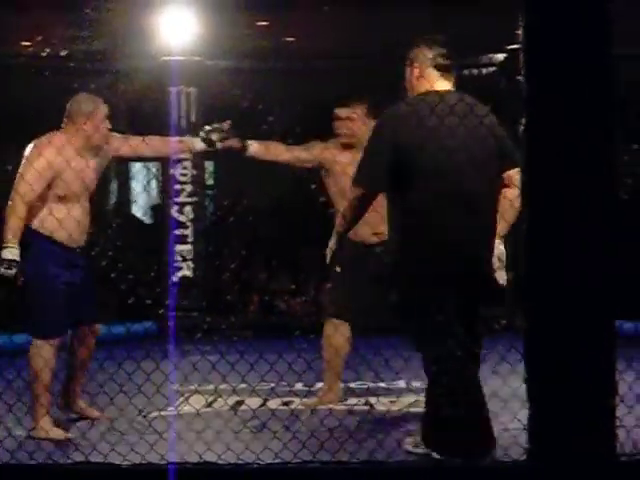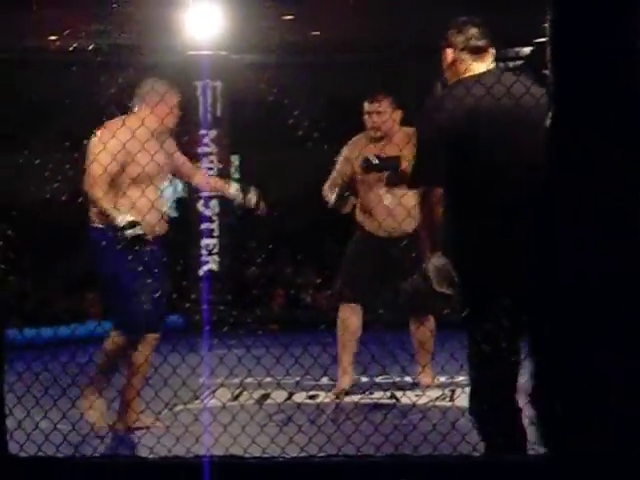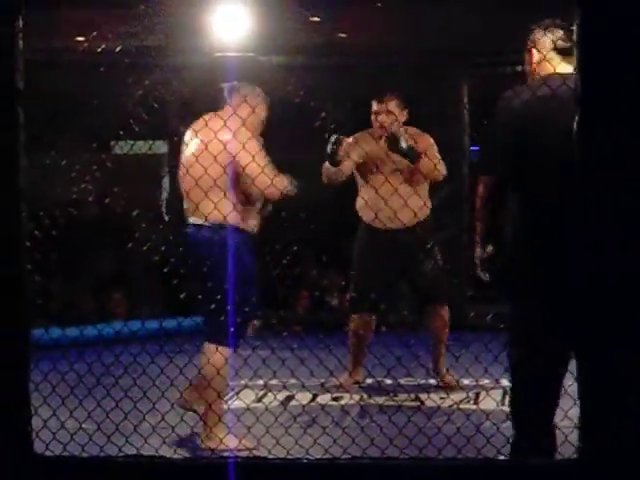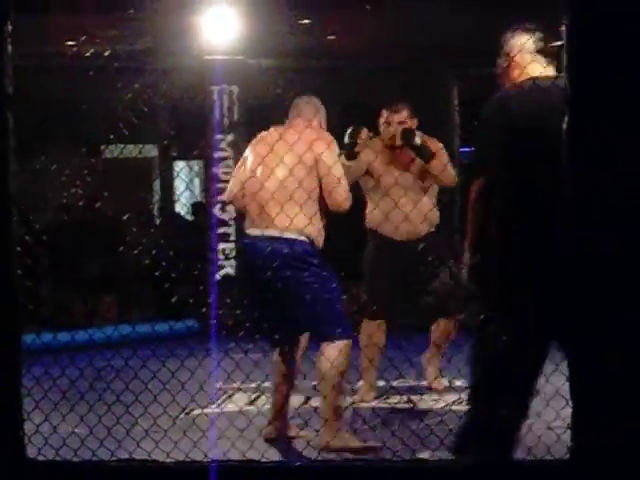
dt=0.5s
person 1, frame 1
left shoulder: (398, 118)
right shoulder: (483, 116)
left elbow: (364, 191)
right elbow: (513, 182)
left wrist: (338, 235)
right wrist: (496, 240)
left hip: (425, 255)
right hip: (474, 253)
left knee: (444, 350)
right knee: (461, 345)
left ankle: (470, 440)
right ankle: (440, 435)
person 1, frame 2
left shoulder: (444, 107)
right shoulder: (533, 92)
left elbow: (431, 189)
left wrist: (434, 250)
left hip: (484, 248)
right hip: (543, 241)
left knee: (494, 353)
left ankle: (505, 446)
person 1, frame 3
left shoulder: (517, 103)
left elbow: (490, 183)
left wrist: (481, 240)
left hip: (536, 252)
left knee: (535, 360)
left ankle: (533, 451)
person 1, frame 4
left shoulder: (509, 105)
left elbow: (484, 184)
left wrist: (472, 248)
left hip: (522, 257)
right hip: (576, 255)
left knee: (501, 365)
left ankle: (478, 452)
person 2, frame 1
left shoulder: (101, 146)
right shoulder: (48, 152)
left elbow: (148, 145)
left wrist: (197, 143)
left hip: (73, 252)
right hip: (43, 249)
left knee: (87, 327)
right knee: (48, 334)
left ankle: (73, 397)
right ankle: (41, 420)
person 2, frame 2
left shoulder: (160, 137)
right shoulder: (116, 134)
left elbow: (191, 173)
right elbow: (94, 183)
left wrist: (234, 191)
right wrist: (122, 220)
left hip: (149, 243)
right hip: (117, 242)
left knee: (148, 328)
right knee: (137, 325)
left ankle: (127, 410)
right ankle: (94, 390)
person 2, frame 3
left shoulder: (202, 127)
right shoulder: (239, 131)
left elbow: (189, 179)
right elbow: (268, 187)
right wrist: (287, 184)
left hip: (205, 233)
right hip: (222, 238)
left knee: (227, 327)
right knee: (223, 335)
left ankle: (197, 392)
right ankle: (214, 431)
person 2, frame 4
left shoulder: (260, 140)
right shoulder: (319, 140)
left elbow: (232, 194)
right elbow: (340, 200)
right wrist: (322, 184)
left hip: (256, 247)
right hip: (293, 251)
left knee: (286, 336)
right knee: (337, 335)
left ankle: (278, 422)
right ankle: (334, 430)
person 3, frame 1
right shoulder: (327, 151)
right elbow: (284, 152)
right wrist: (244, 145)
right hip: (356, 246)
right knee: (336, 315)
right ankle: (331, 387)
person 3, frame 2
left shoulder: (415, 140)
right shoulder: (354, 148)
right elbow: (333, 185)
left wrist: (388, 163)
right wrist: (335, 197)
left hip: (410, 238)
right hip: (369, 237)
right knee: (348, 298)
left ankle: (424, 370)
right ankle: (345, 373)
person 3, frame 3
left shoulder: (421, 140)
right shoulder: (358, 143)
left elbow: (439, 174)
right elbow: (332, 178)
left wrist: (409, 152)
right wrist: (332, 159)
left hip: (416, 232)
right hip: (374, 235)
left knee: (438, 300)
right knee: (361, 307)
left ankle: (439, 364)
right ankle: (355, 370)
person 3, frame 4
left shoulder: (431, 146)
right shoulder: (368, 150)
left elbow: (449, 180)
right elbow: (346, 179)
left wrist: (422, 151)
right wrist: (350, 154)
left hip: (425, 242)
right hip: (384, 244)
left knee: (448, 309)
right knee: (375, 313)
left ankle: (432, 358)
right ankle: (368, 381)
